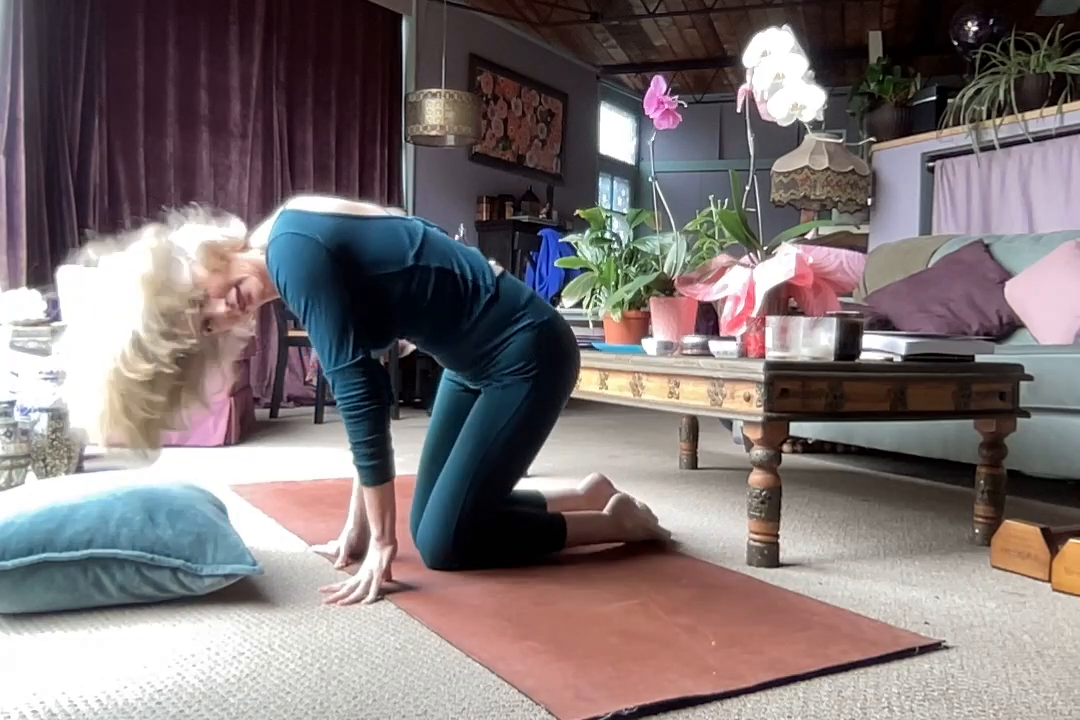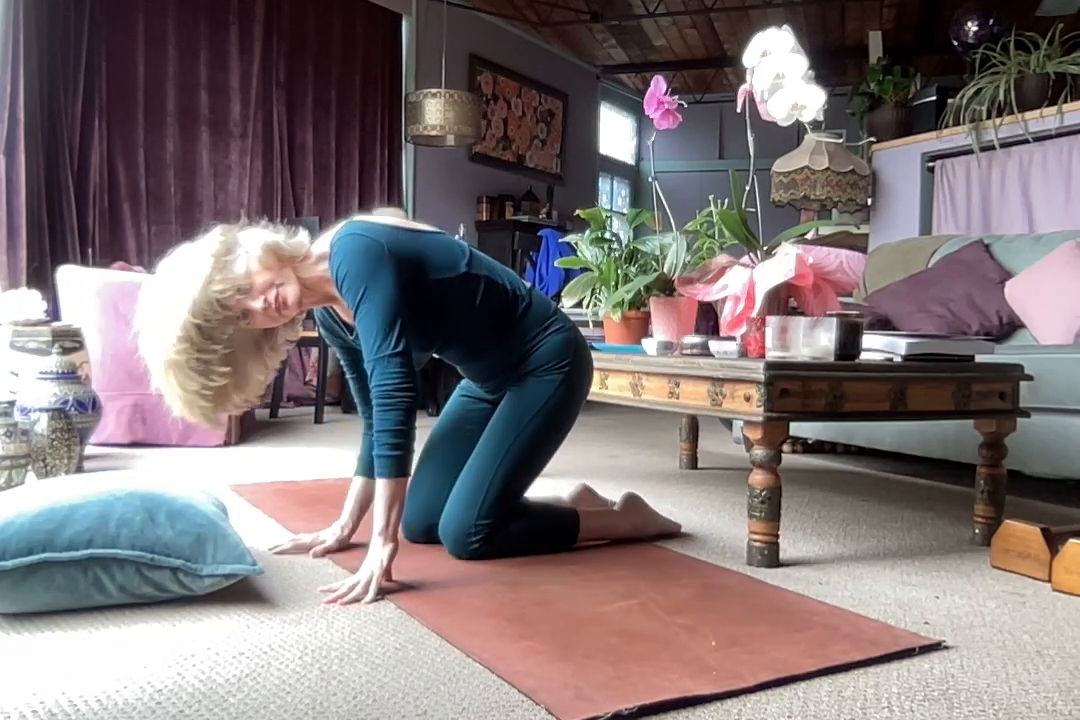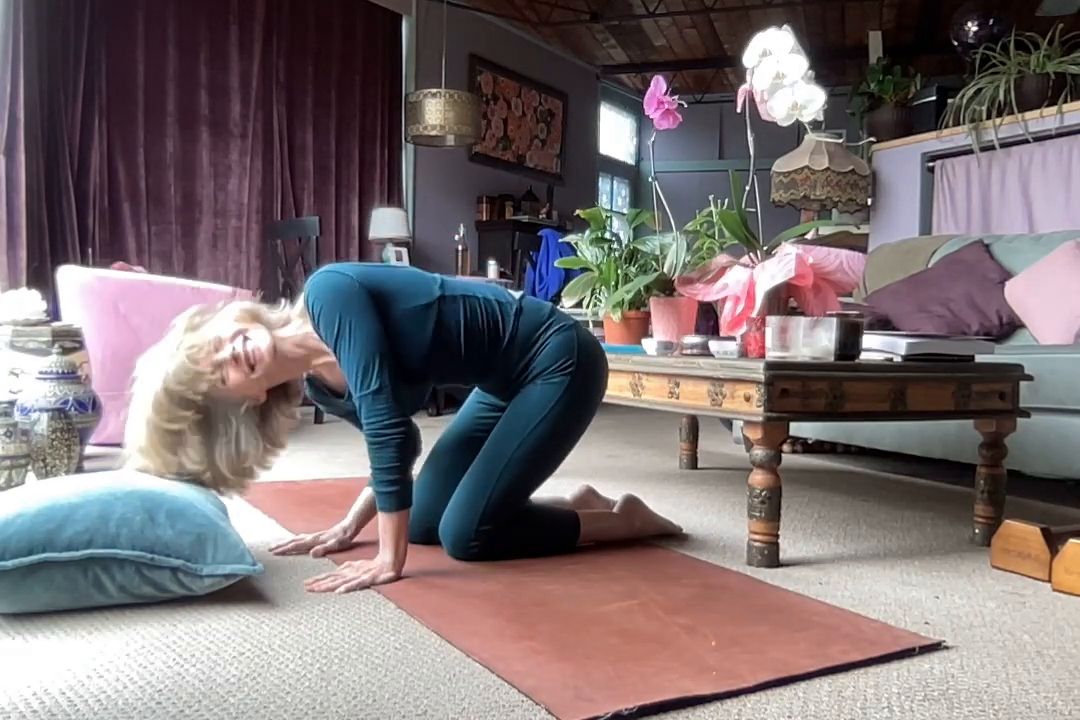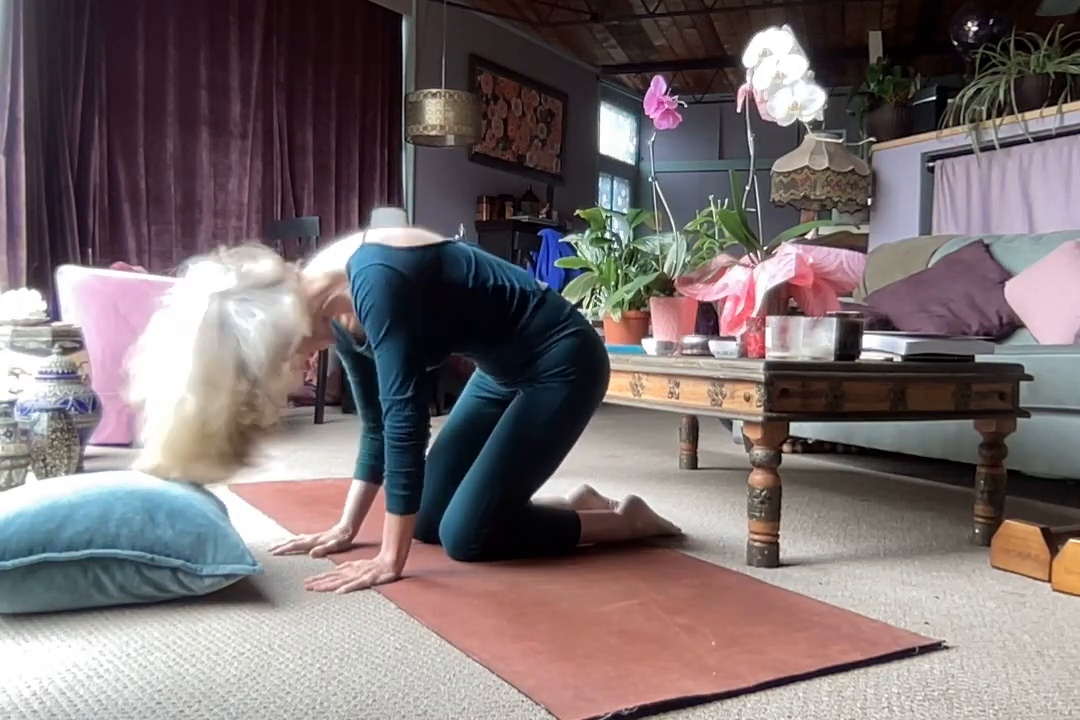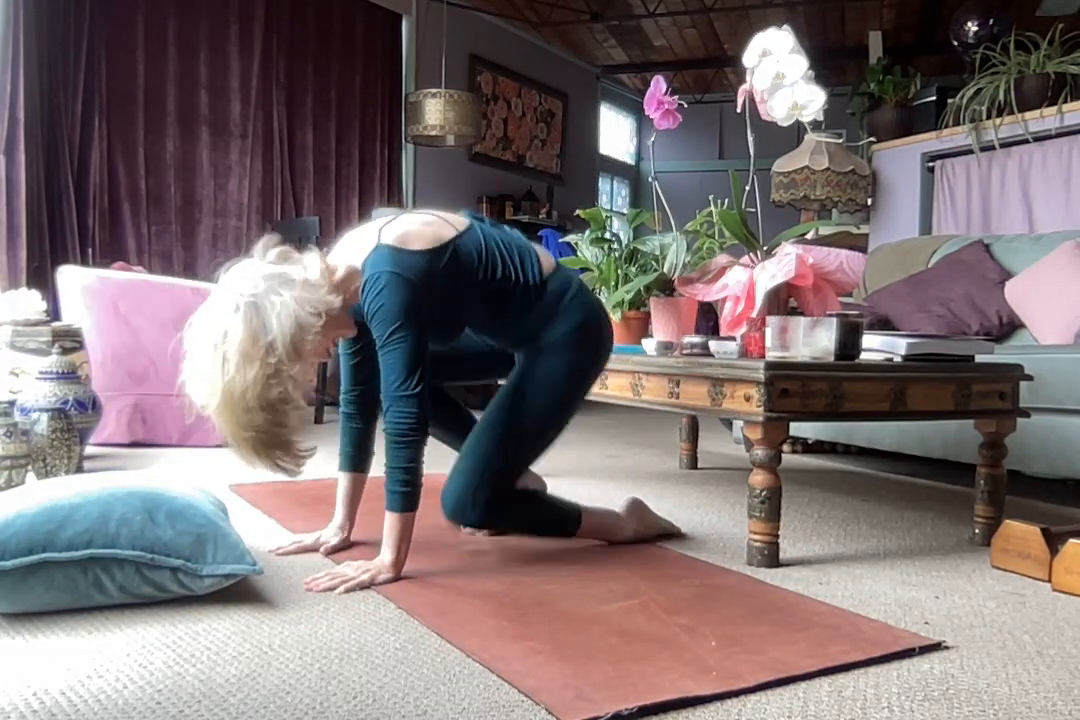
dt=1s
person 1, frame 1
left shoulder: (293, 251)
right shoulder: (286, 267)
left elbow: (358, 393)
right elbow: (363, 390)
left wrist: (380, 544)
right wrist: (362, 524)
left hip: (526, 351)
right hip: (475, 358)
left knee: (445, 543)
right knee: (435, 513)
left ankle: (617, 520)
right ankle: (587, 496)
person 1, frame 2
left shoulder: (353, 253)
right shoulder: (329, 316)
left elbow: (396, 392)
right elbow: (378, 415)
left wrist: (383, 543)
right wrist: (345, 525)
left hip: (545, 361)
right hip: (488, 378)
left knee: (466, 534)
right knee: (419, 523)
left ankle: (626, 517)
right ankle: (576, 504)
person 1, frame 3
left shoulder: (328, 294)
right shoulder: (321, 388)
left elbow: (386, 425)
right elbow: (396, 441)
left wrist: (389, 561)
right wrist: (347, 527)
left hip: (557, 362)
right hip: (506, 382)
left knee: (467, 535)
right knee: (423, 522)
left ankle: (625, 519)
right ankle: (578, 505)
person 1, frame 4
left shoulder: (373, 276)
right shoulder: (338, 309)
left elbow: (405, 416)
right elbow: (380, 425)
left wrist: (389, 560)
right wrist: (344, 529)
left hip: (560, 360)
right hip: (506, 366)
left knee: (466, 536)
right knee: (428, 519)
left ankle: (626, 521)
right ankle: (576, 504)
person 1, frame 5
left shoulder: (385, 280)
right shoulder: (343, 280)
left elbow: (404, 419)
right elbow: (359, 402)
left wrist: (389, 562)
right wrist: (340, 526)
left hip: (566, 326)
left knee: (469, 497)
right knee: (399, 379)
left ankle: (625, 522)
right ankle: (518, 480)
